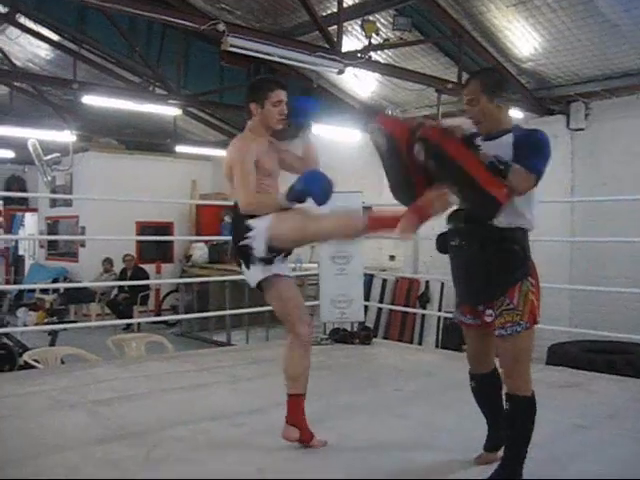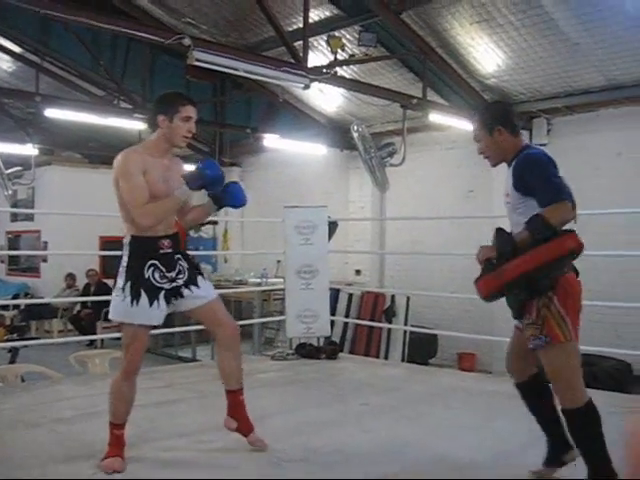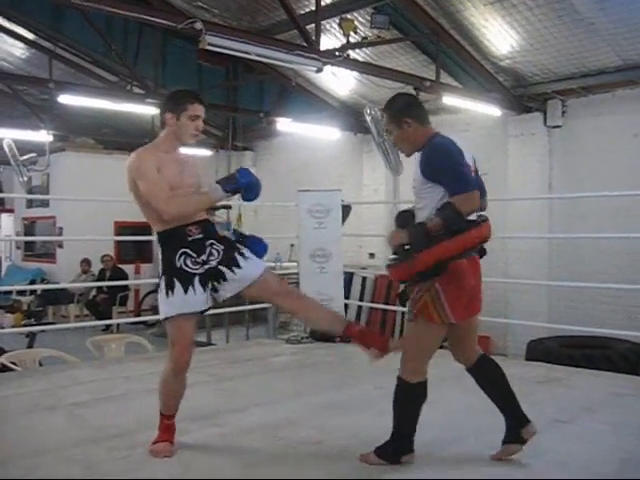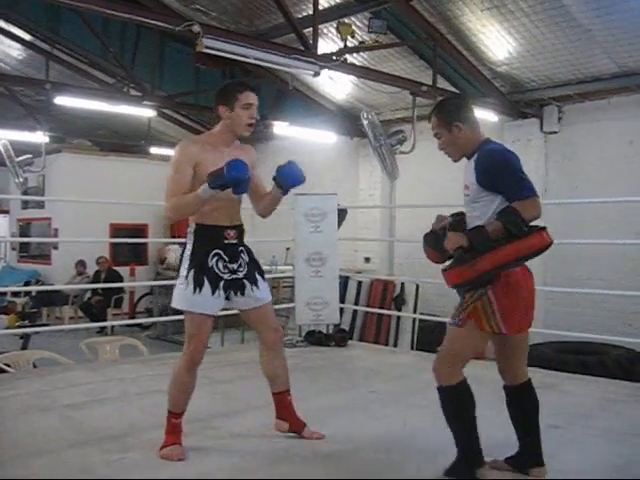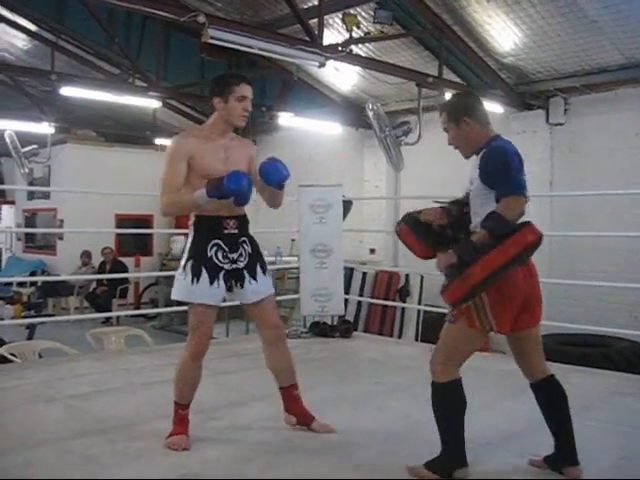
dt=1s
person 1, frame 1
left shoulder: (530, 140)
right shoulder: (468, 143)
left elbow: (517, 183)
left hip: (509, 269)
right hip: (469, 268)
left knee: (515, 374)
right knee: (478, 364)
right ankle: (498, 434)
person 1, frame 2
left shoulder: (530, 162)
right shoulder: (532, 163)
left elbow: (559, 214)
right elbow: (564, 213)
left wrist: (502, 249)
right wrist: (510, 244)
left hip: (548, 288)
left knee: (567, 388)
right knee: (518, 365)
right ankle: (559, 447)
person 1, frame 3
left shoulder: (438, 151)
right shoulder: (448, 151)
left elbow: (468, 201)
right elbow: (471, 204)
left wrist: (411, 235)
right wrist: (421, 218)
left hip: (442, 271)
right hip: (462, 265)
left knee: (411, 363)
right knee: (467, 352)
left ankle: (398, 447)
right ankle: (518, 426)
person 1, frame 4
left shoulder: (492, 156)
right shoulder: (486, 159)
left elbow: (530, 208)
left wrist: (471, 238)
left hip: (496, 280)
right hip: (512, 276)
left knee: (446, 366)
right knee: (512, 372)
person 1, frame 5
left shoulder: (499, 153)
right shoulder: (485, 158)
left elbow: (513, 208)
right elbow: (475, 210)
left wrist: (460, 251)
right wrist: (439, 215)
left hip: (496, 278)
right hip: (518, 273)
left knee: (443, 363)
right knee: (535, 367)
person 2, frame 1
left shoulder: (270, 146)
right shoulder: (243, 146)
left elbow: (309, 166)
right elbow: (253, 202)
left wrist: (302, 146)
right wrist: (294, 194)
left hip: (262, 251)
right hip: (254, 228)
left knee: (300, 331)
right knee: (320, 222)
left ankle: (295, 423)
person 2, frame 2
left shoulder: (176, 165)
right shoulder: (129, 160)
right elbow: (144, 217)
left wrist: (216, 199)
right wrist: (188, 187)
left hip: (176, 259)
right hip: (143, 262)
left knee: (228, 331)
right knee: (132, 362)
left ankle: (238, 417)
right ankle: (116, 444)
person 2, frame 3
left shoulder: (182, 162)
right shoulder: (142, 160)
right elbow: (167, 209)
right wrist: (224, 188)
left hip: (214, 246)
right hip: (178, 255)
left knee: (290, 298)
right knee: (180, 355)
left ankle: (370, 340)
right ankle: (166, 431)
person 2, frame 4
left shoulder: (247, 154)
right shoulder: (190, 151)
left elbow: (263, 209)
right elbow: (172, 211)
left wrist: (282, 186)
right wrist: (211, 186)
left hip: (238, 250)
right hip: (205, 251)
left knee: (273, 336)
right knee: (195, 350)
left ankle: (286, 416)
right ankle: (172, 432)
person 2, frame 5
left shoulder: (246, 148)
right shoulder: (186, 144)
left elbow: (274, 203)
right elbow: (166, 205)
left wrist: (277, 183)
right wrist: (208, 192)
left hip: (243, 241)
right hip: (207, 243)
left knee: (274, 330)
right knee: (198, 342)
left ankle: (295, 409)
right ankle: (179, 423)
